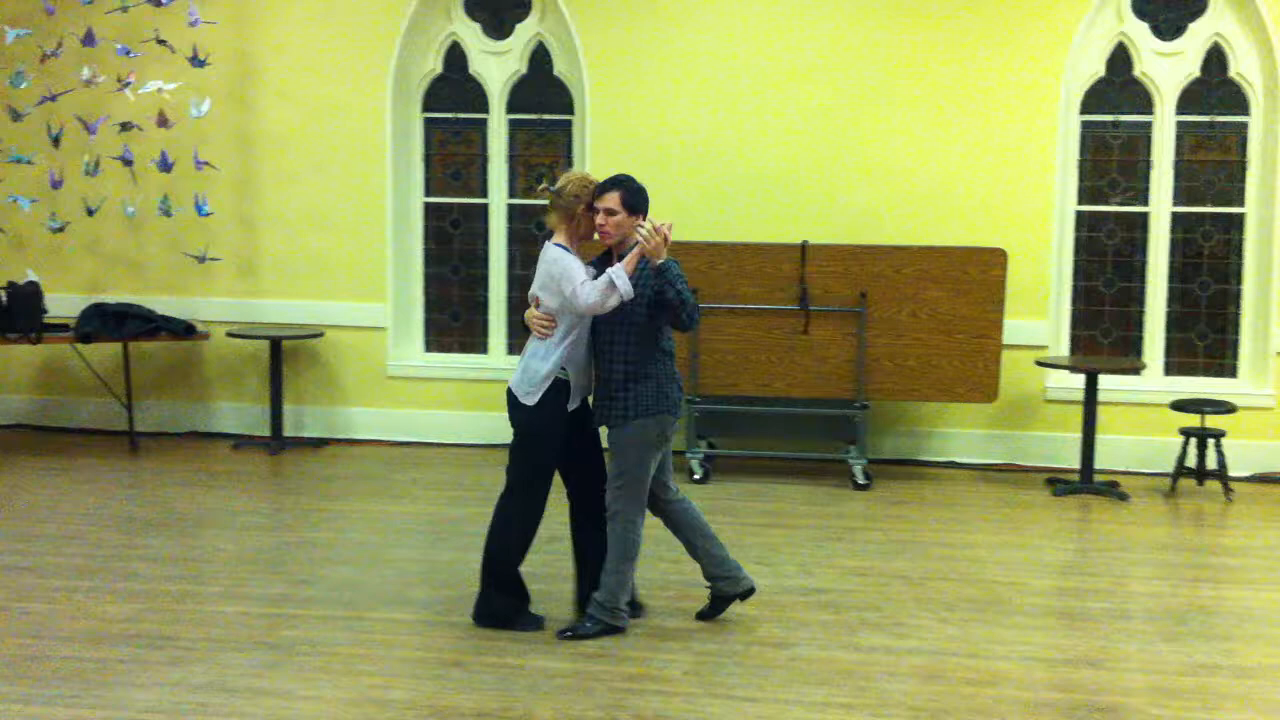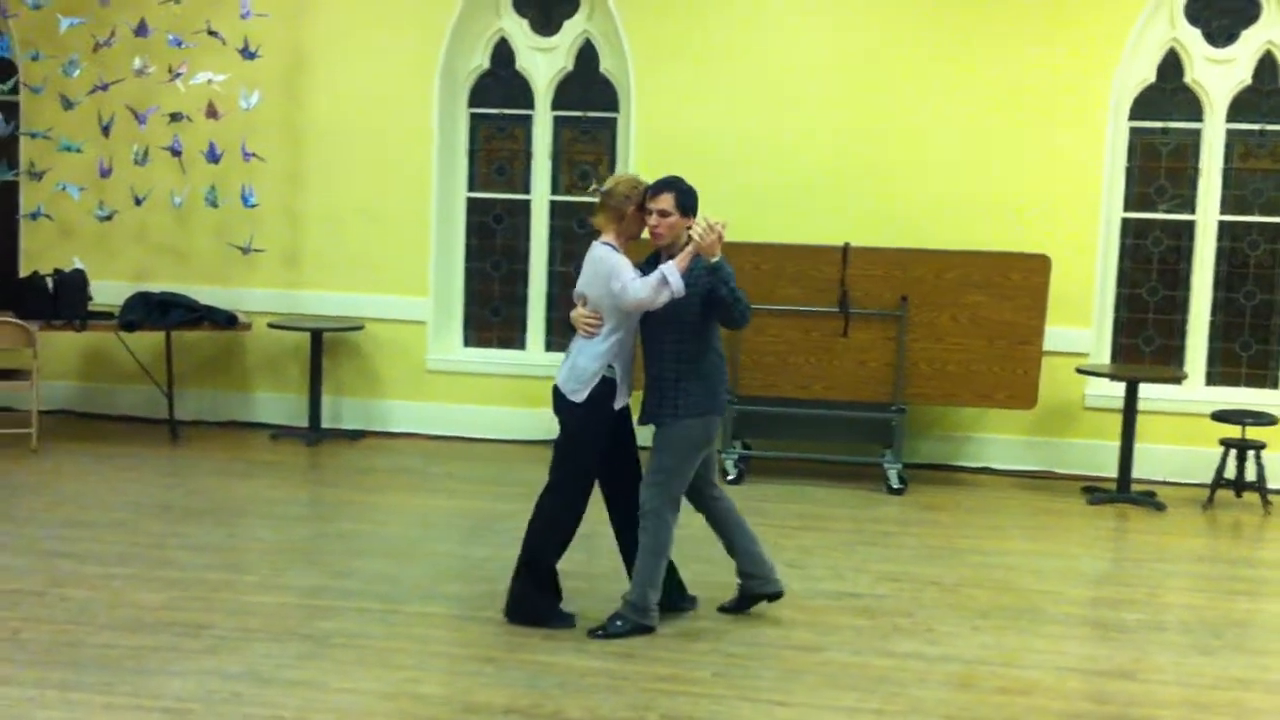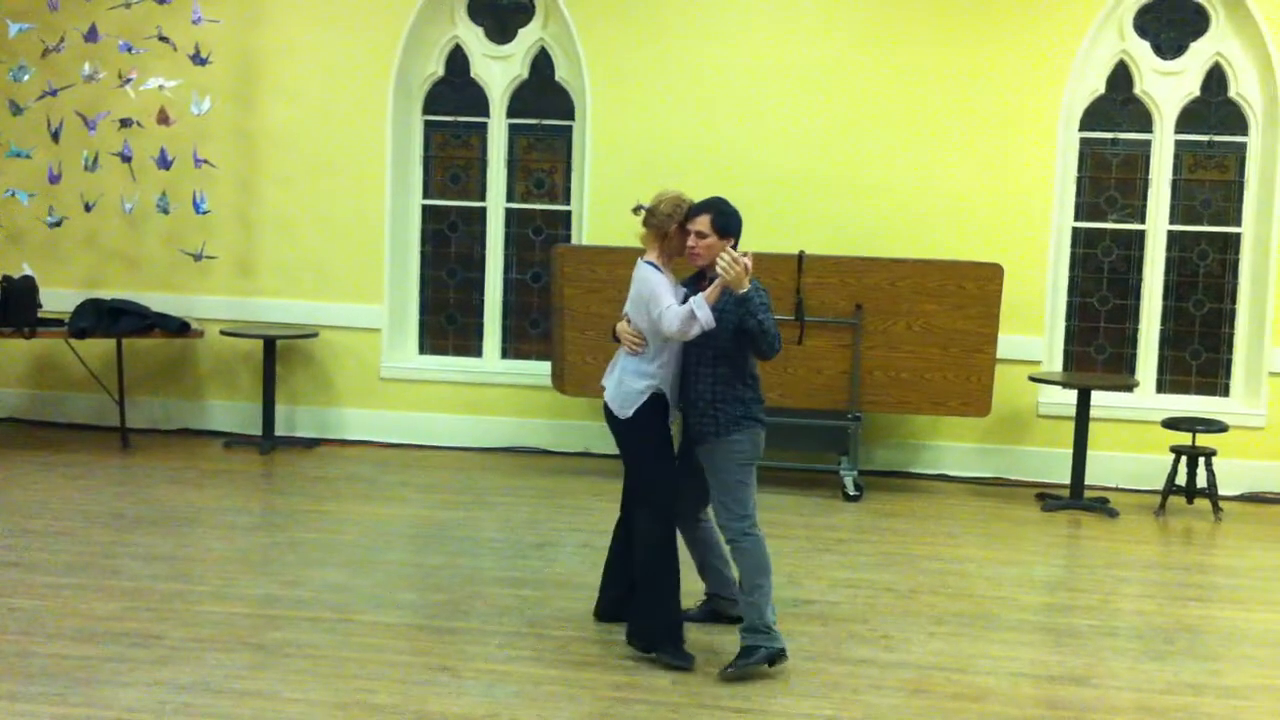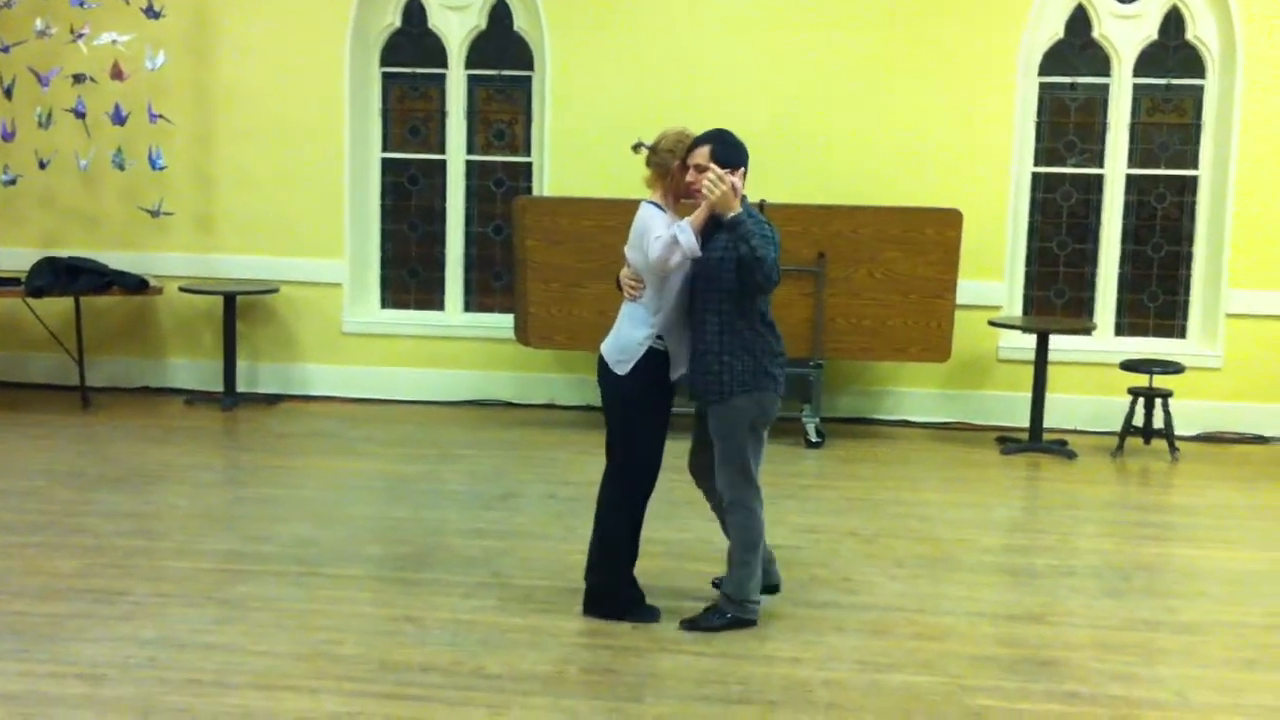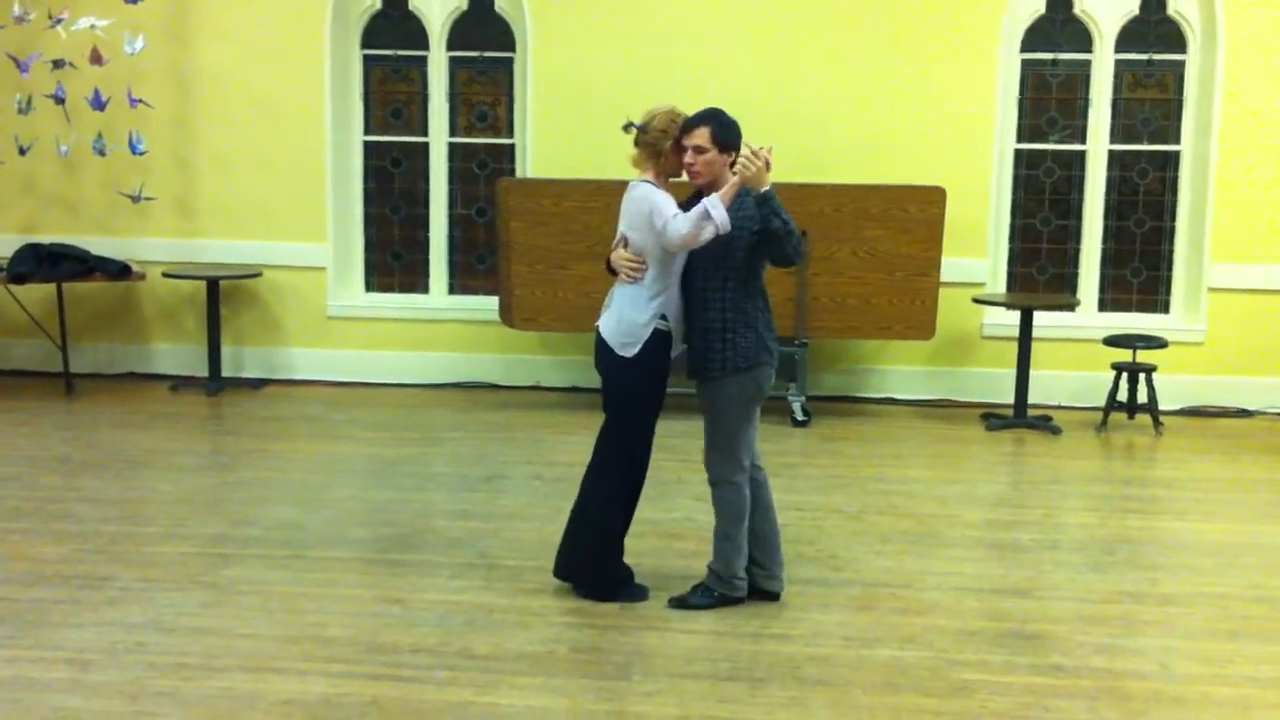
dt=1s
person 1, frame 1
left shoulder: (658, 268)
right shoulder: (597, 269)
left elbow: (687, 320)
left wrist: (659, 260)
right wrist: (534, 315)
left hip: (646, 403)
right hip: (625, 403)
left knee: (623, 508)
right knee: (663, 497)
left ankle: (609, 611)
right ankle: (728, 578)
person 1, frame 2
left shoulder: (705, 270)
right shoulder: (646, 271)
left elbow: (738, 319)
right elbow: (609, 308)
left wrist: (713, 260)
right wrist: (578, 314)
left hip: (693, 404)
right hip: (674, 403)
left knee: (657, 503)
right knee: (705, 494)
left ankle: (639, 610)
right ankle: (760, 579)
person 1, frame 3
left shoulder: (745, 292)
right shoulder: (688, 288)
left elbow: (768, 348)
right elbow: (650, 324)
left wrist: (743, 291)
right wrist: (624, 328)
left hip: (734, 427)
right hip: (697, 425)
left knee: (739, 526)
right knee: (688, 513)
left ankle: (764, 638)
right ankle: (725, 600)
person 1, frame 4
left shoulder: (752, 227)
right shoulder: (705, 230)
left elbow: (767, 278)
left wrist: (733, 214)
right wrist: (630, 275)
left hip: (746, 380)
right hip: (716, 378)
left knee: (737, 488)
right knee: (706, 471)
left ankle: (740, 602)
right ankle: (757, 568)
person 1, frame 5
left shoulder: (750, 208)
right shoulder: (688, 210)
left elbow: (789, 255)
right elbow: (652, 258)
left wrist: (764, 191)
right wrist: (618, 257)
left hip: (742, 358)
right hip: (713, 358)
left knee: (725, 468)
right knee: (742, 466)
left ankle: (727, 581)
right ankle: (764, 575)
person 2, frame 1
left shoulder: (566, 258)
right shoulder: (560, 260)
right elbow: (591, 300)
right wrist: (638, 254)
left hip: (567, 395)
right hip: (541, 396)
left knee: (590, 490)
right knee: (525, 496)
left ankle: (598, 591)
right ankle: (497, 604)
person 2, frame 2
left shoulder: (607, 256)
right shoulder: (607, 260)
right elbow: (641, 296)
right wrist: (690, 253)
left hip: (605, 391)
right hip: (588, 393)
left knee: (627, 491)
right knee: (566, 494)
left ankle: (656, 589)
right ankle: (530, 600)
person 2, frame 3
left shoulder: (654, 274)
right shoulder: (652, 278)
right elbow: (675, 325)
right wrist: (721, 285)
left hip: (640, 402)
right hip: (639, 405)
left knee: (641, 504)
right knee: (656, 512)
left ankle: (618, 600)
right ankle: (655, 630)
person 2, frame 4
left shoulder: (664, 216)
right shoulder: (653, 217)
right elbow: (663, 257)
right wrist: (708, 206)
left hip: (651, 362)
right hip: (634, 364)
left knee: (638, 473)
right knee: (628, 475)
left ankle: (609, 581)
right ankle: (611, 595)
person 2, frame 5
left shoulder: (641, 194)
right shoulder: (651, 199)
right elbow: (684, 233)
right wrist: (737, 182)
left hip: (625, 340)
right hip: (637, 344)
left knee: (615, 453)
right knee: (625, 458)
left ankle: (581, 562)
right ankle: (601, 575)
